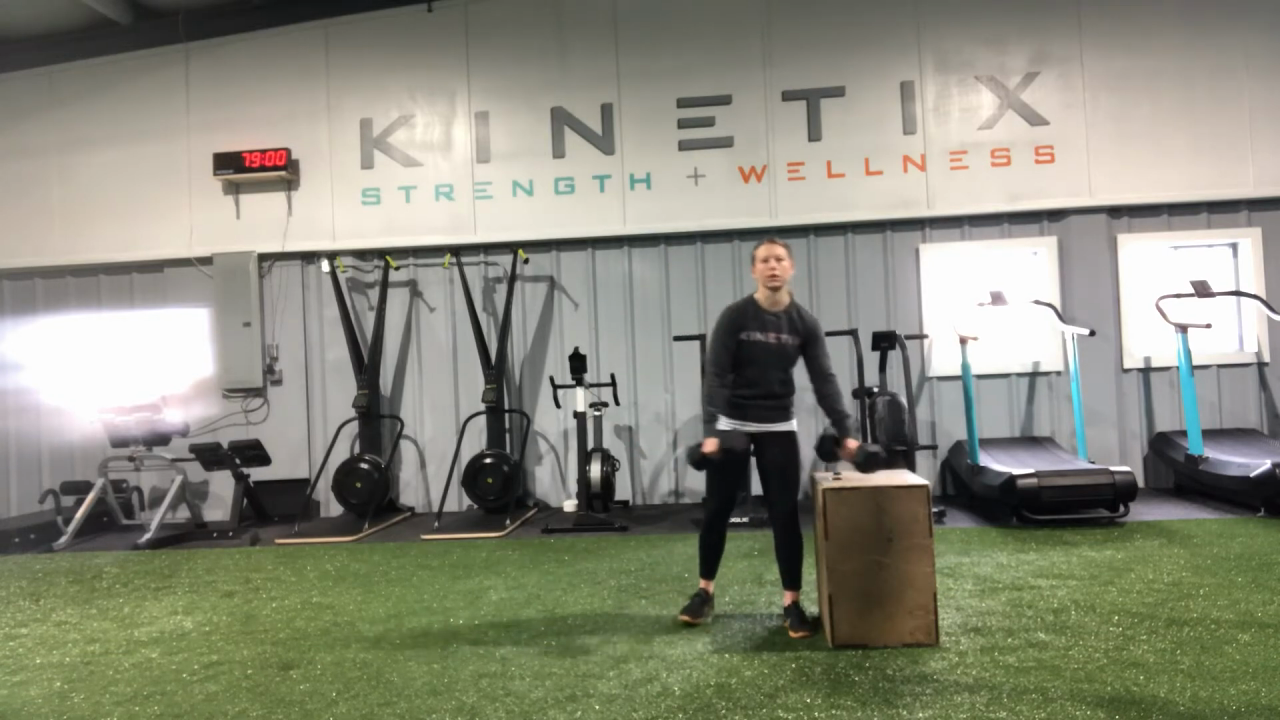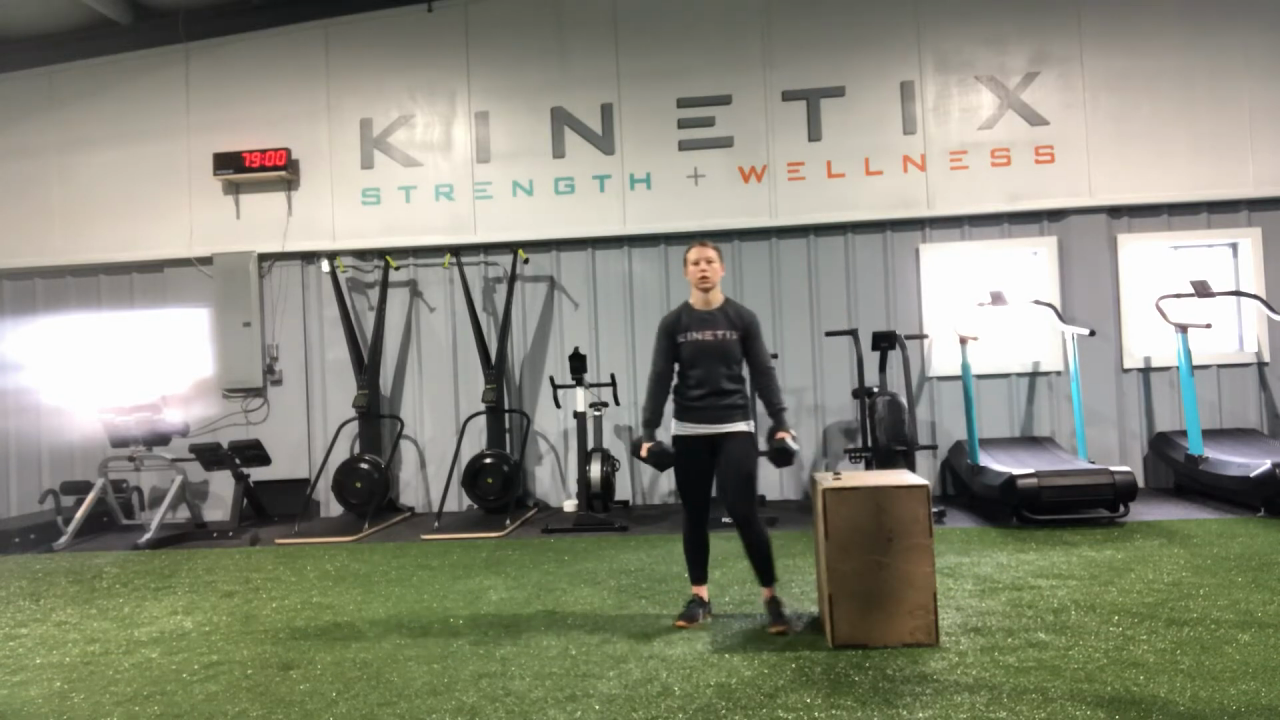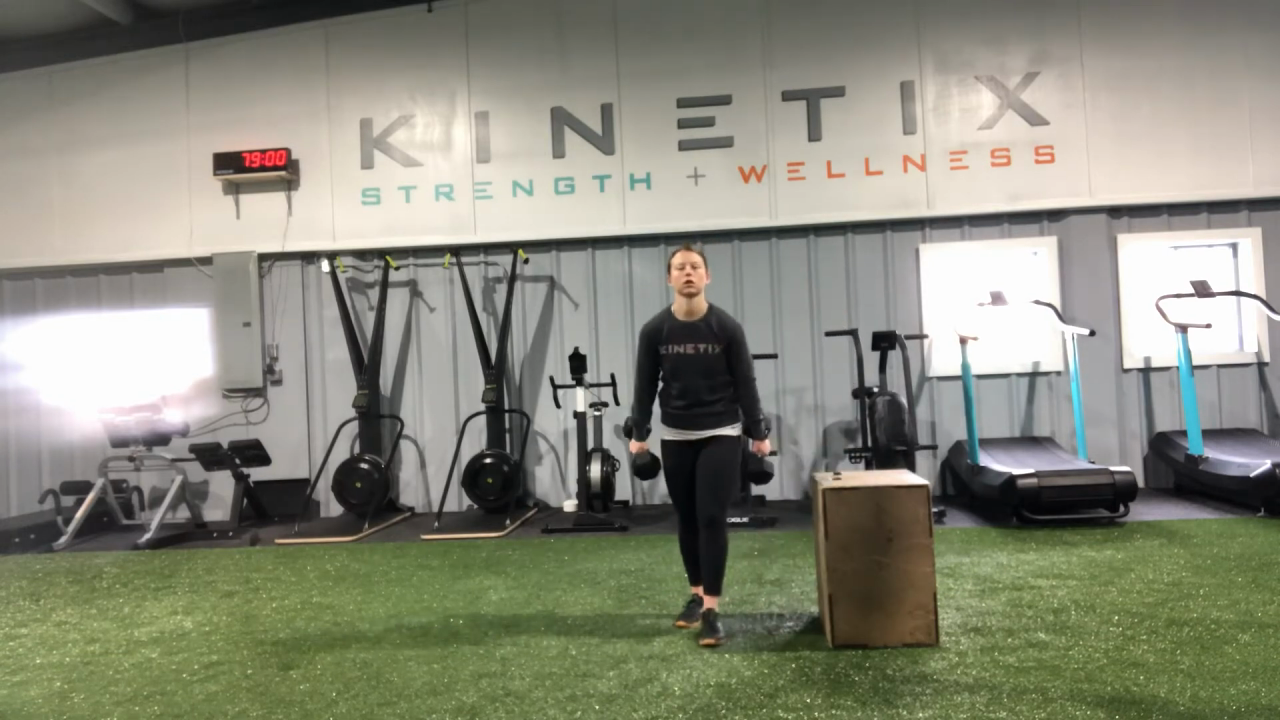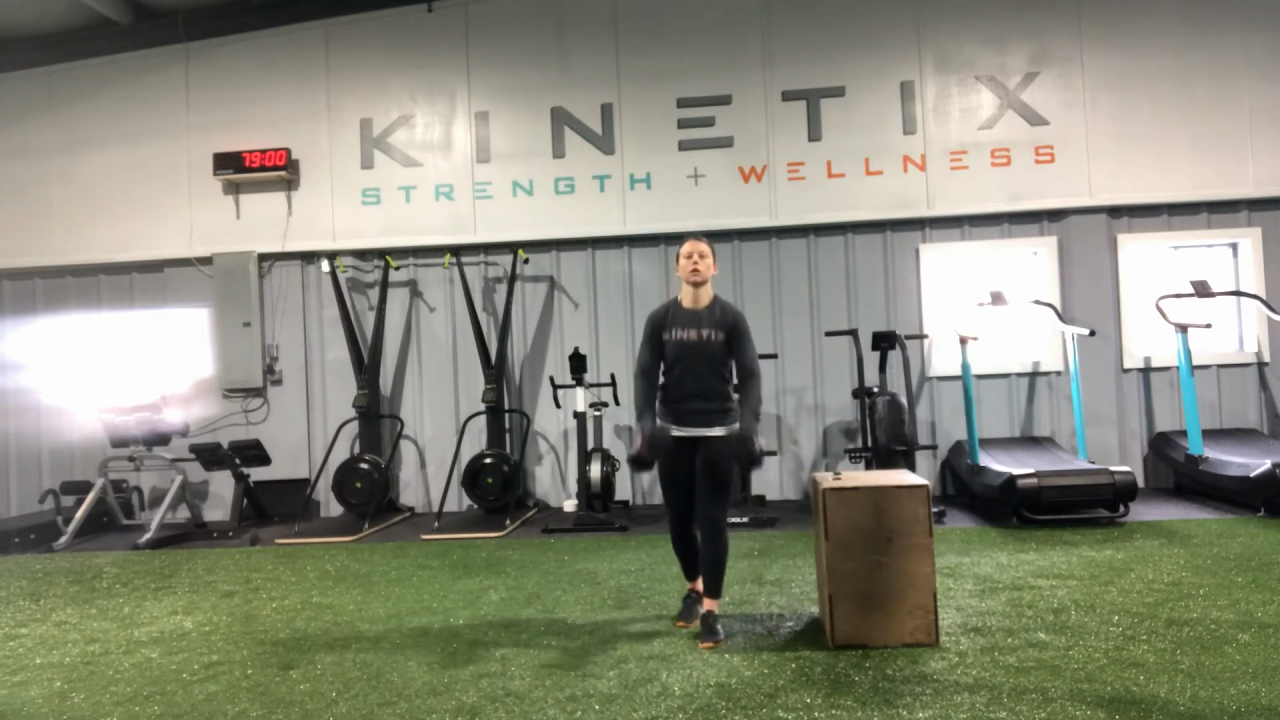
dt=0.4s
person 1, frame 1
left shoulder: (804, 323)
right shoulder: (734, 316)
left elbow: (824, 379)
right elbow: (715, 375)
left wrist: (845, 432)
right wrist: (711, 431)
left hip: (779, 427)
right hip: (731, 424)
left knee: (785, 514)
right knee: (717, 510)
left ankle: (792, 603)
right ankle: (704, 591)
person 1, frame 2
left shoulder: (742, 318)
right shoulder: (673, 323)
left elbow: (763, 373)
right elbow: (659, 379)
left wrist: (779, 423)
right wrist: (649, 432)
left hip: (736, 428)
right hip: (689, 430)
left knee: (744, 514)
right knee: (695, 516)
left ankle: (770, 596)
right ankle: (699, 596)
person 1, frame 3
left shoulder: (727, 327)
right shoulder: (654, 330)
left elbow: (745, 383)
right elbow: (645, 384)
left wrist: (758, 432)
right wrist: (639, 433)
left hip: (721, 432)
right hip: (676, 434)
left knee: (712, 518)
right knee: (687, 519)
left ankle: (711, 610)
right ankle: (697, 594)
person 1, frame 4
left shoulder: (731, 318)
right shoulder: (659, 318)
left elbow: (749, 375)
right elbow: (646, 375)
left wrist: (748, 425)
right wrist: (645, 426)
left hip: (719, 432)
right hip: (672, 432)
left knee: (712, 519)
right knee: (679, 519)
left ankle: (710, 610)
right ankle: (694, 587)
